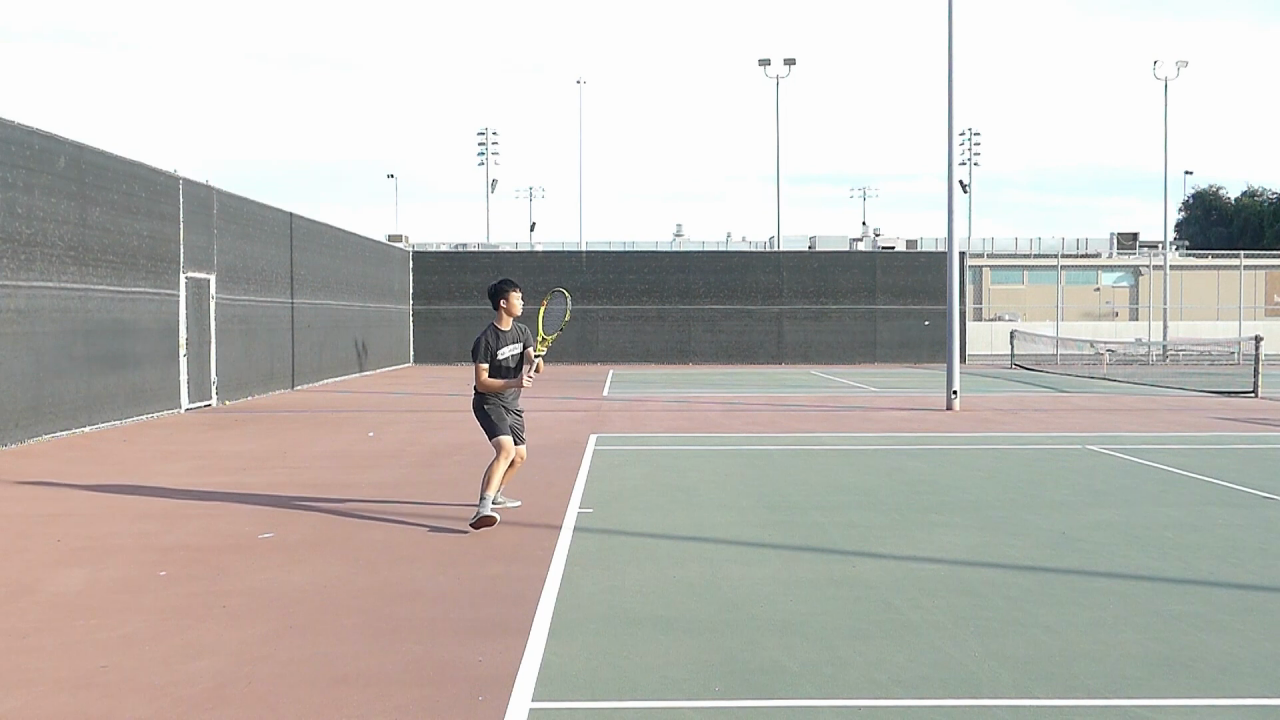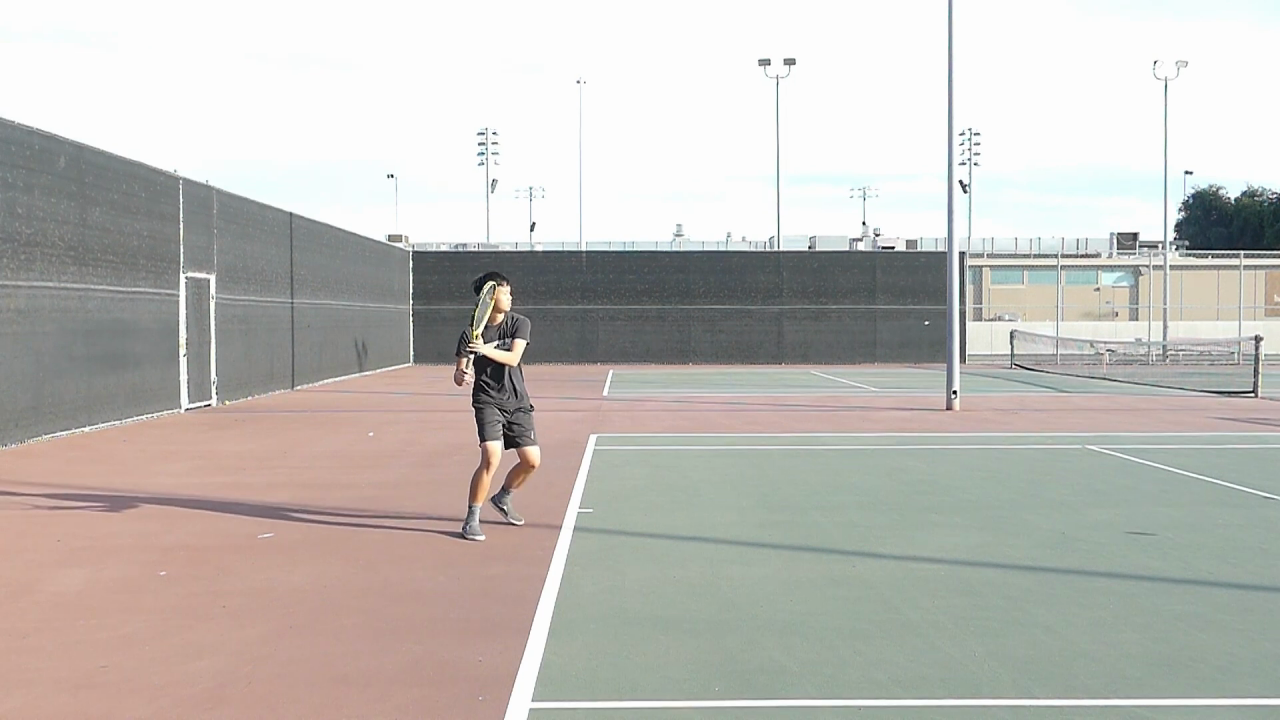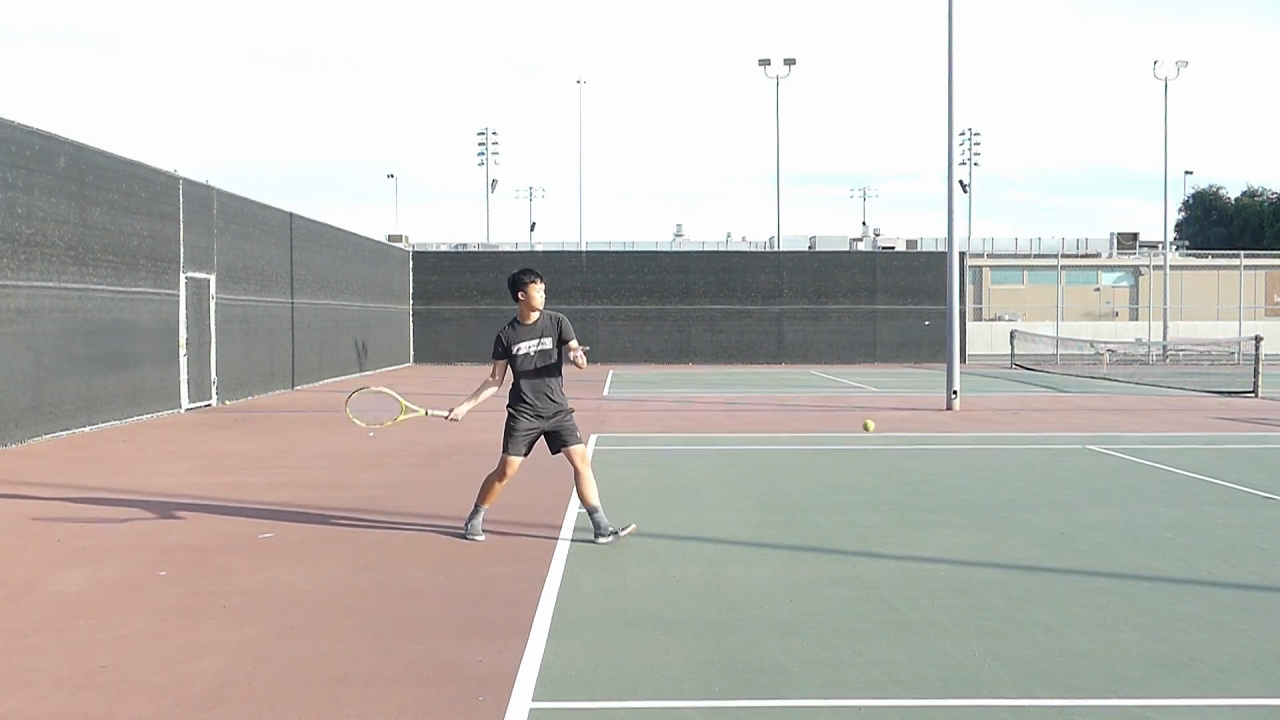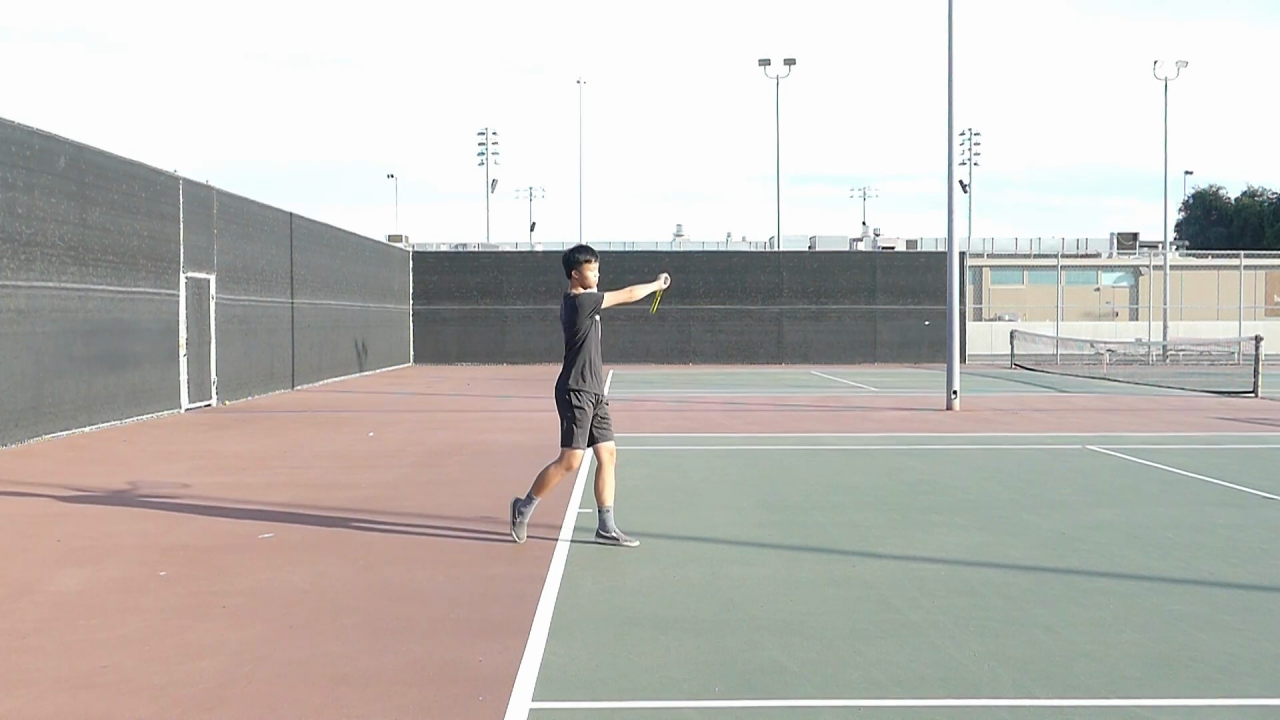
dt=0.7s
person 1, frame 1
left shoulder: (523, 332)
right shoulder: (485, 340)
left elbow: (537, 368)
right elbow: (481, 384)
left wrist: (538, 357)
right wrist: (514, 383)
left hip: (512, 405)
right hip: (489, 404)
left knee: (519, 456)
right knee: (505, 451)
left ankle: (495, 495)
right ankle: (483, 510)
person 1, frame 2
left shoulder: (520, 323)
right shoulder: (470, 334)
left elbow: (514, 358)
right elbow: (458, 375)
left wrist: (487, 350)
right wrist: (461, 376)
left hip: (518, 402)
right hip: (488, 402)
left knee: (531, 460)
right knee: (491, 459)
left ankle: (503, 498)
right ankle: (472, 520)
person 1, frame 3
left shoulder: (557, 322)
right shoulder: (506, 336)
left elbow: (581, 362)
right elbow: (494, 381)
left wrist: (578, 354)
right wrist: (465, 405)
left hip: (557, 409)
right hip: (524, 412)
left knee: (581, 460)
right knee: (505, 470)
left ankle: (602, 528)
right ankle: (474, 519)
person 1, frame 4
left shoulder: (579, 302)
right shoulder: (580, 302)
right elbow: (627, 294)
right wrist: (657, 283)
left hip: (593, 393)
right hip: (575, 392)
left knee: (607, 454)
right knee: (570, 460)
left ankle: (606, 528)
right ankle: (523, 507)
